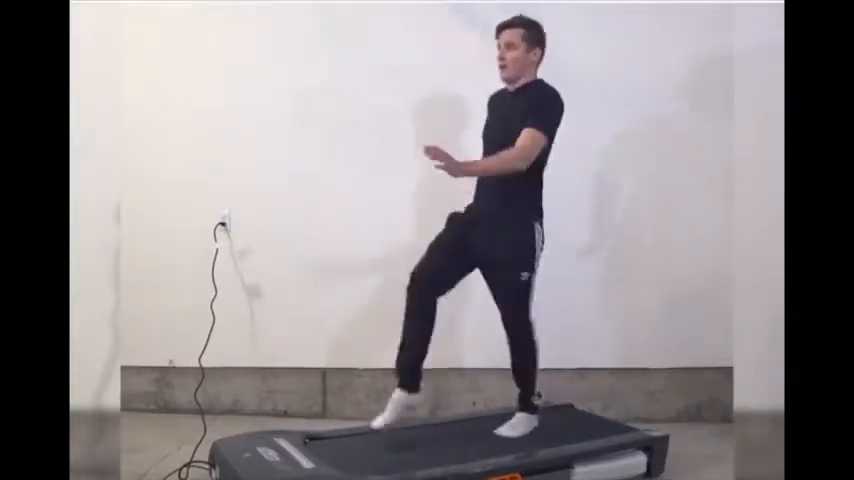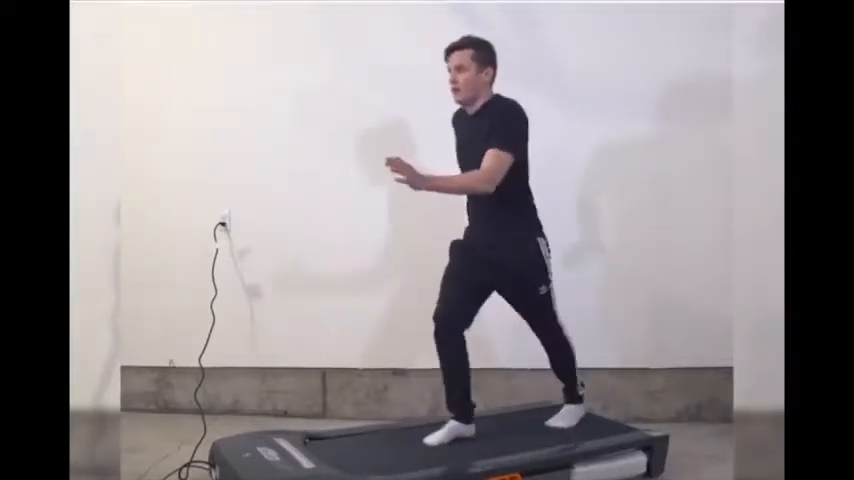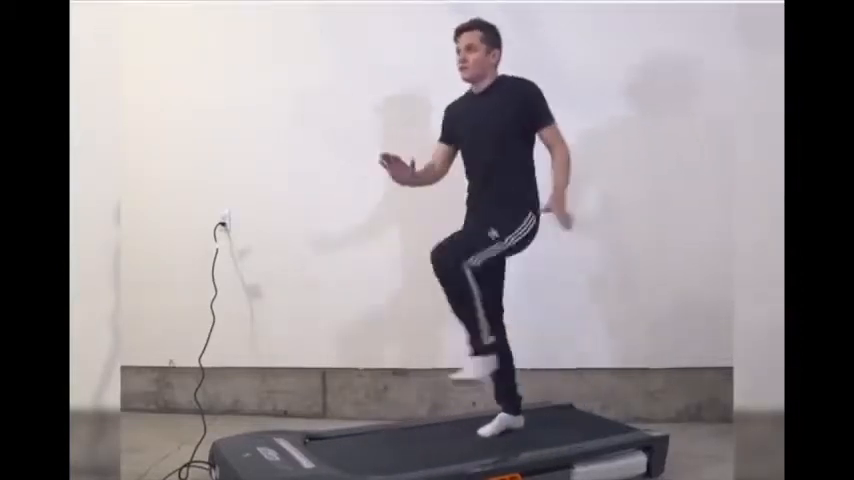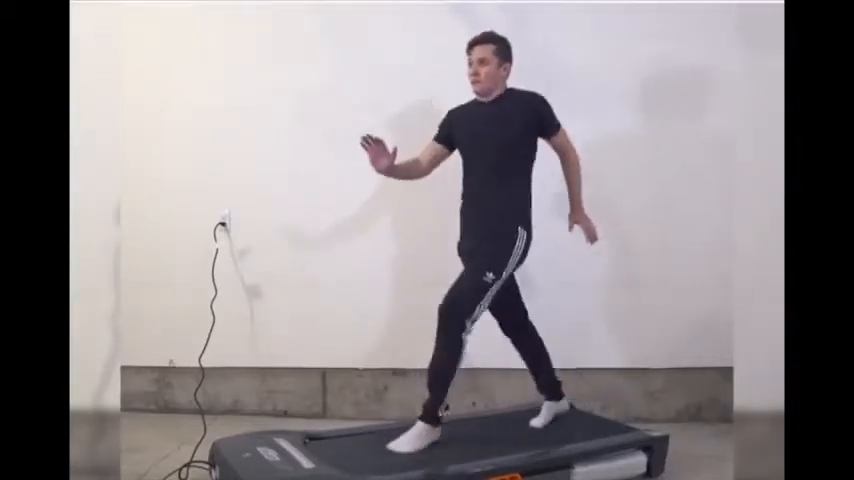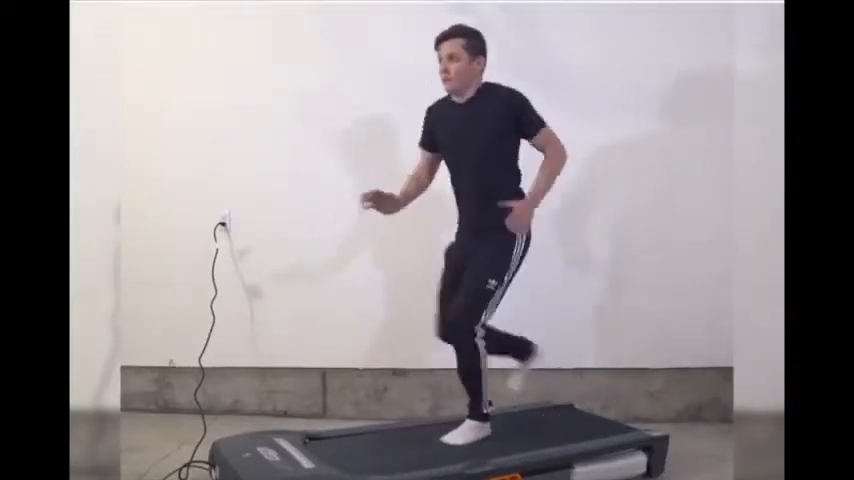
dt=0.2s
person 1, frame 1
left shoulder: (546, 101)
right shoulder: (498, 99)
left elbow: (520, 158)
left wrist: (461, 168)
left hip: (517, 228)
right hip: (475, 217)
left knee: (516, 320)
right knee: (422, 284)
left ankle: (528, 409)
right ankle: (407, 389)
person 1, frame 2
left shoulder: (508, 116)
right shoulder: (460, 119)
left elbow: (487, 179)
left wrist: (424, 182)
left hip: (522, 244)
right hip: (477, 242)
left knee: (546, 327)
right knee: (446, 324)
left ankle: (574, 398)
right ankle: (461, 418)
person 1, frame 3
left shoulder: (522, 93)
right shoulder: (457, 110)
left elbow: (558, 148)
right elbow: (437, 168)
left wrist: (558, 198)
right wrist: (409, 177)
left hip: (517, 217)
right hip: (478, 222)
left knee: (447, 257)
right knee: (488, 316)
left ankle: (484, 349)
right ankle: (510, 410)
person 1, frame 4
left shoulder: (529, 105)
right shoulder: (458, 117)
left elbow: (566, 151)
right elbow: (422, 166)
left wrist: (577, 208)
right wrist: (390, 168)
left hip: (508, 235)
right hip: (475, 236)
left knee: (452, 315)
right knee: (513, 321)
left ankle: (430, 421)
right ankle: (553, 398)
person 1, frame 5
left shoulder: (507, 102)
right shoulder: (437, 115)
left elbow: (555, 152)
right elbow: (423, 172)
left wrist: (530, 203)
right wrist: (395, 202)
left hip: (505, 236)
right hip: (467, 237)
left knee: (464, 322)
right knee: (450, 327)
left ankle: (479, 417)
right ankle: (524, 351)
